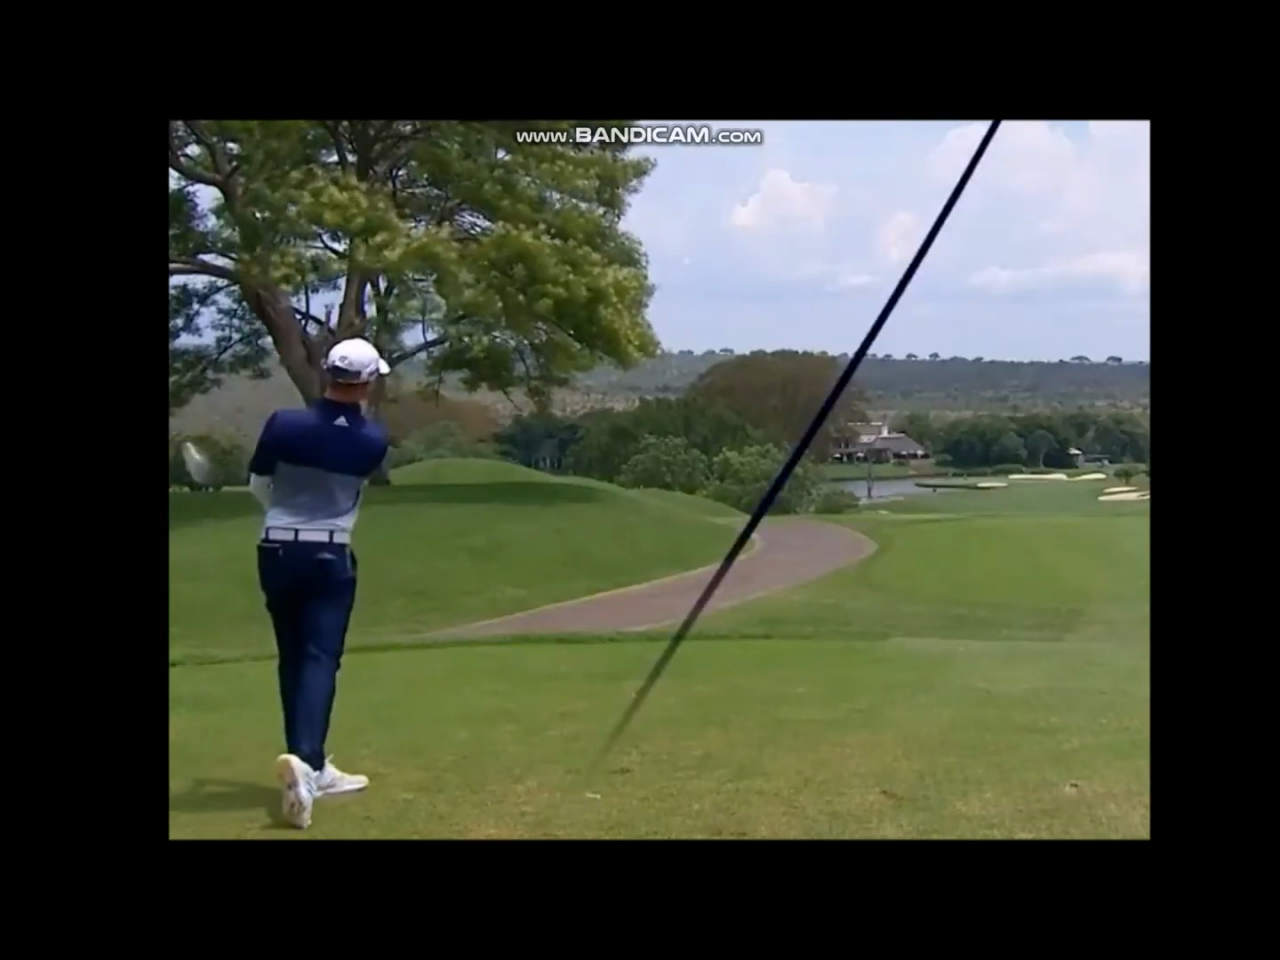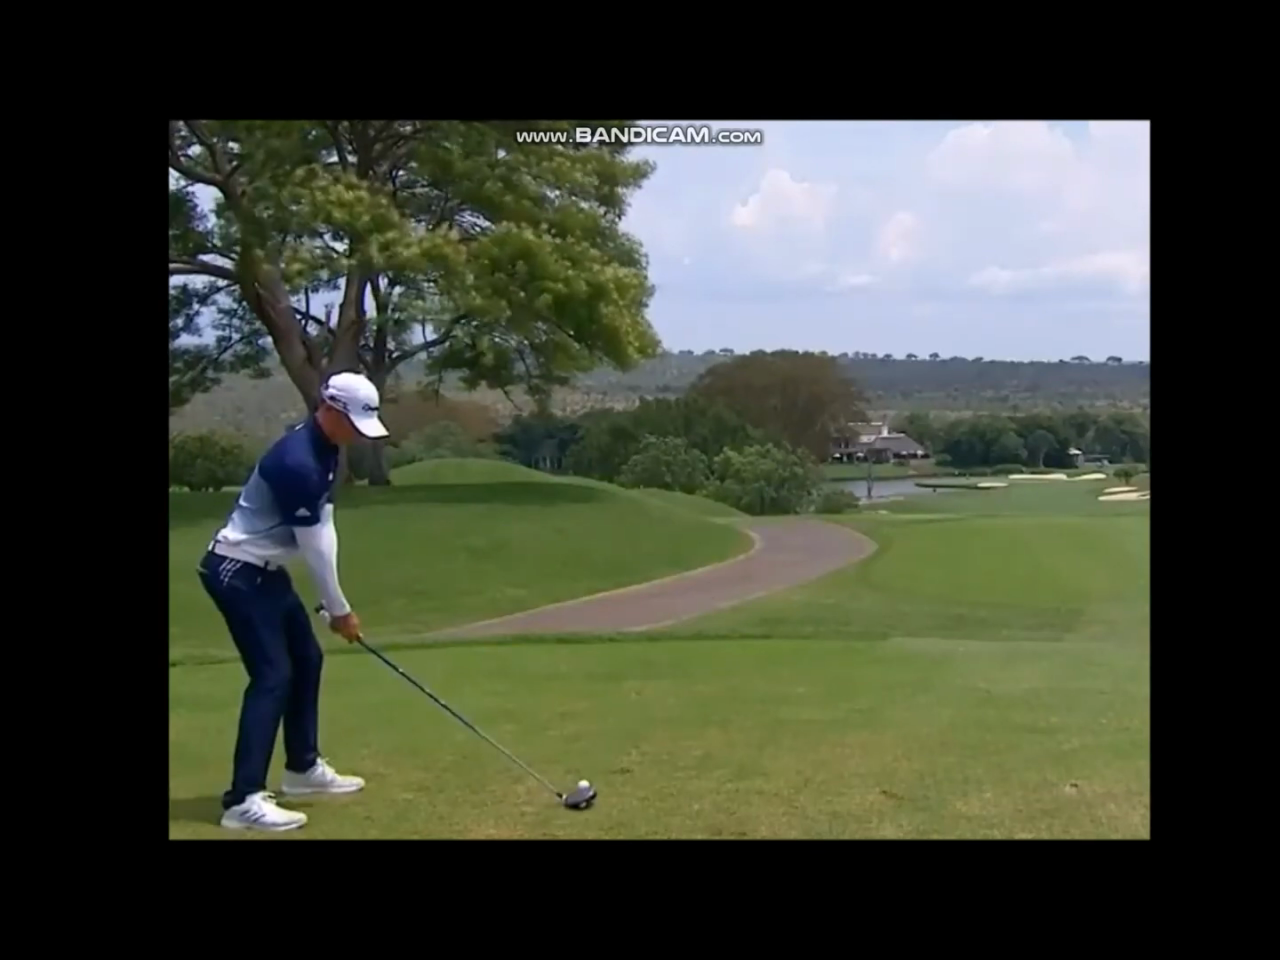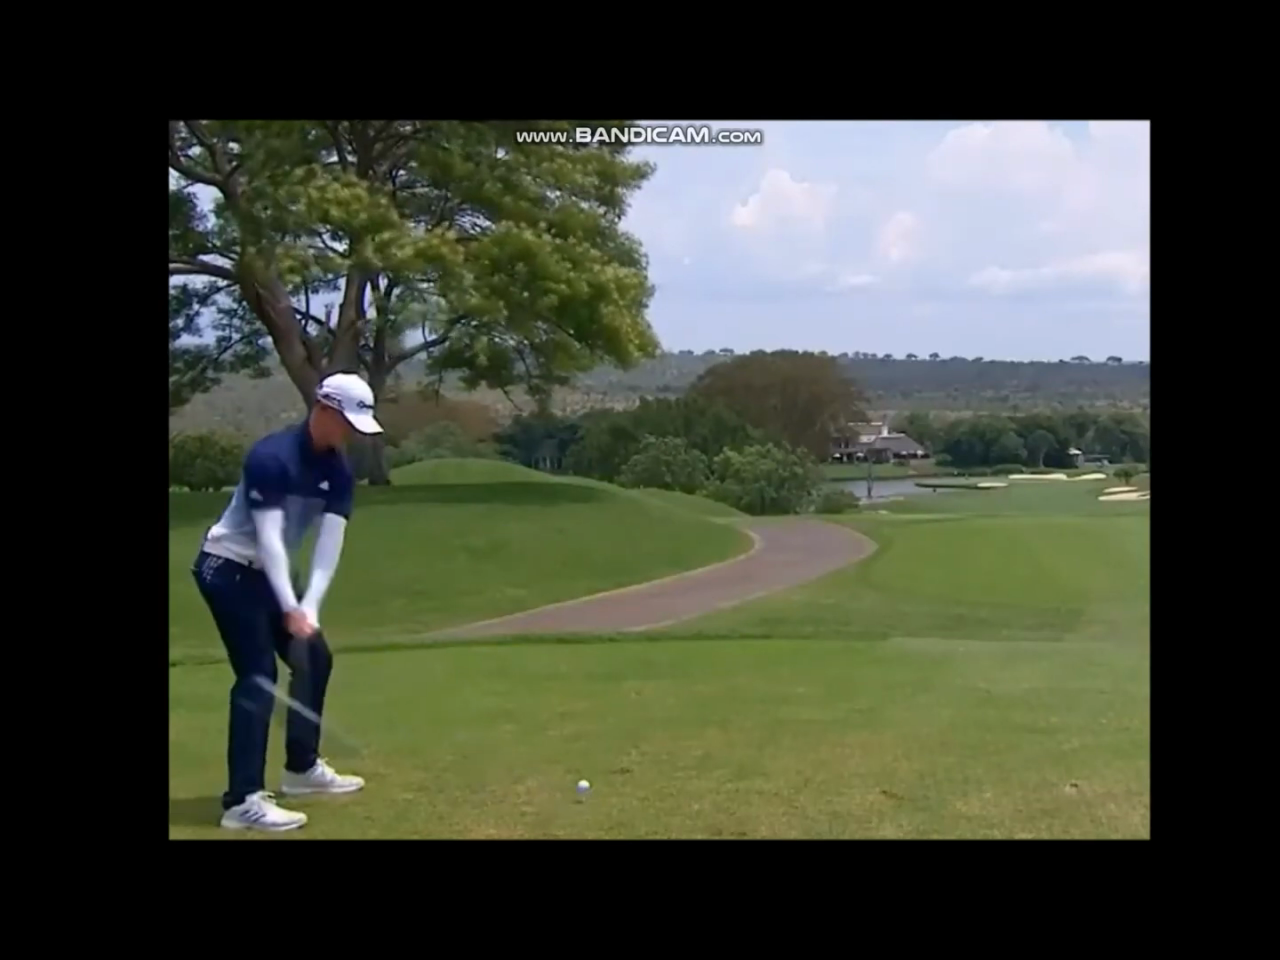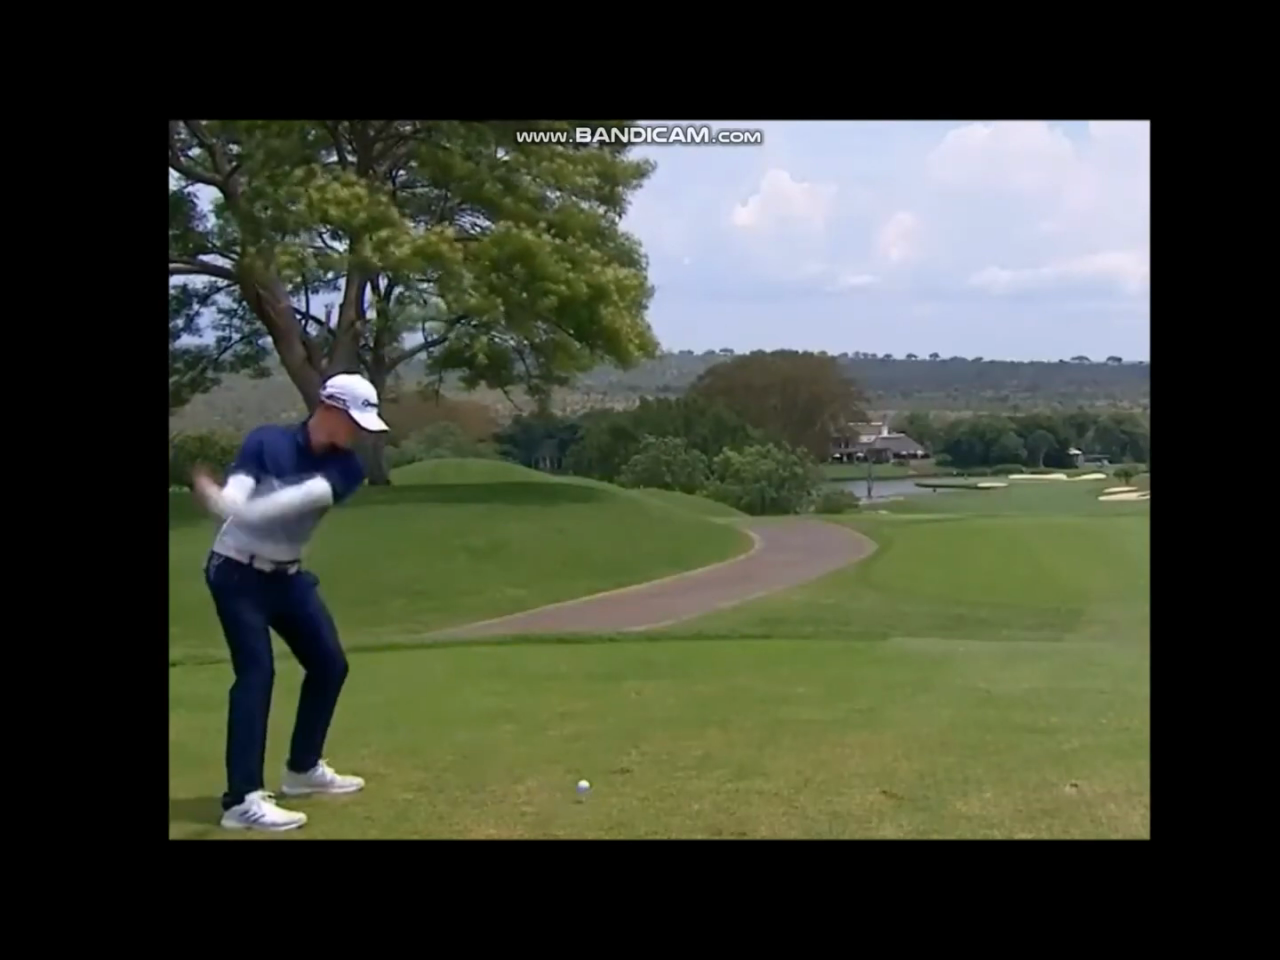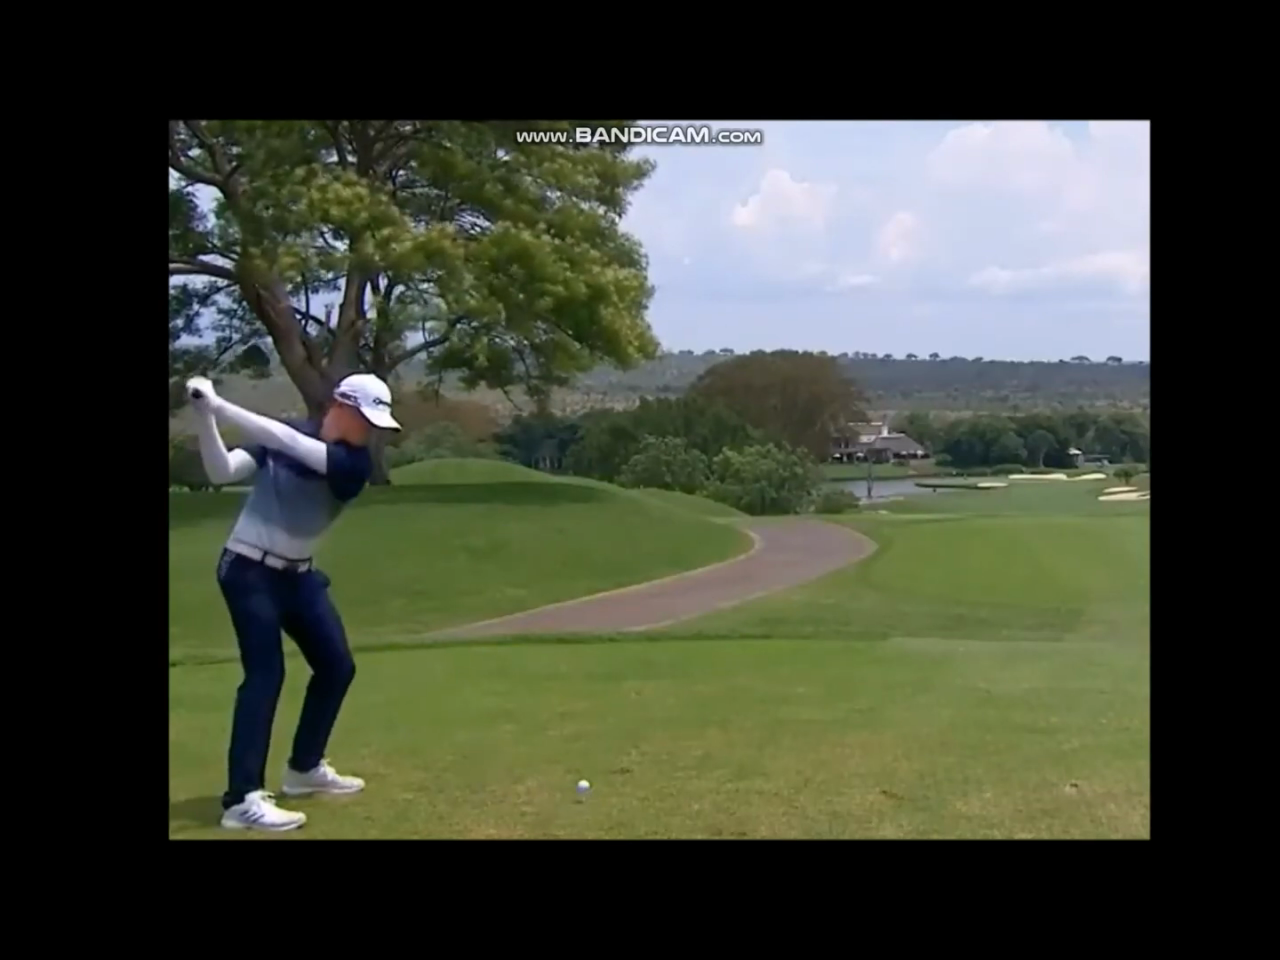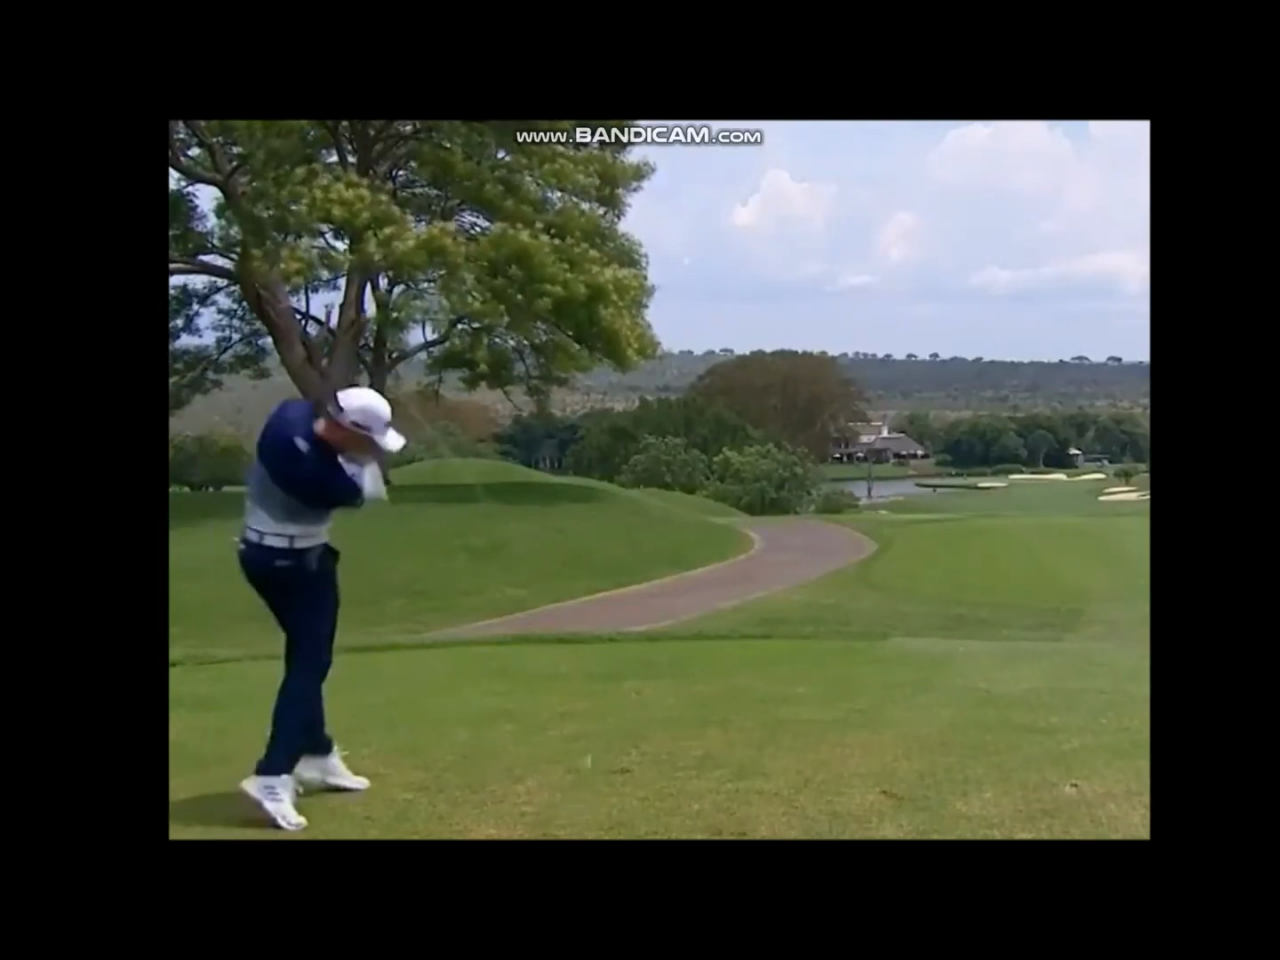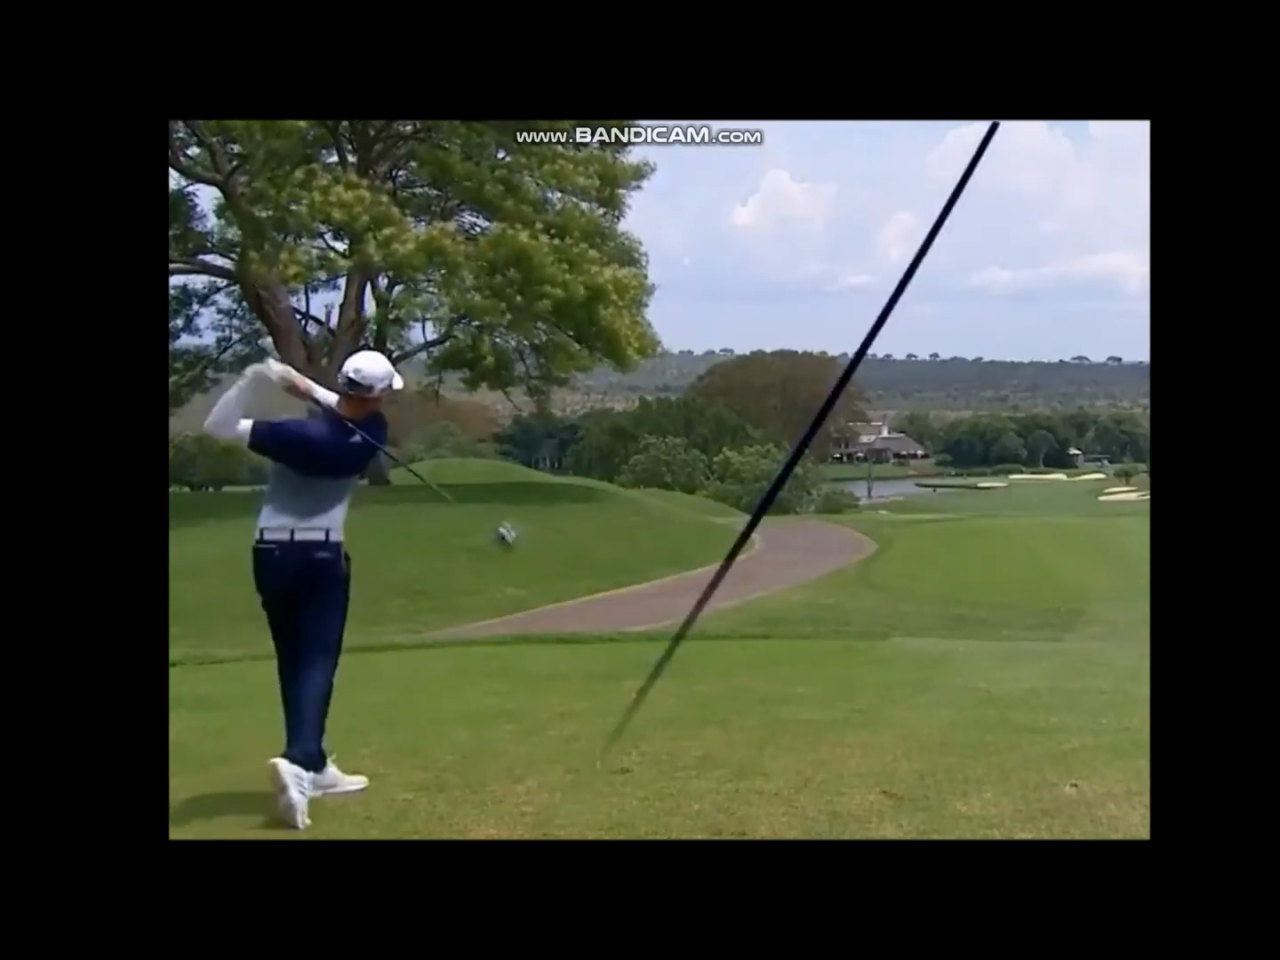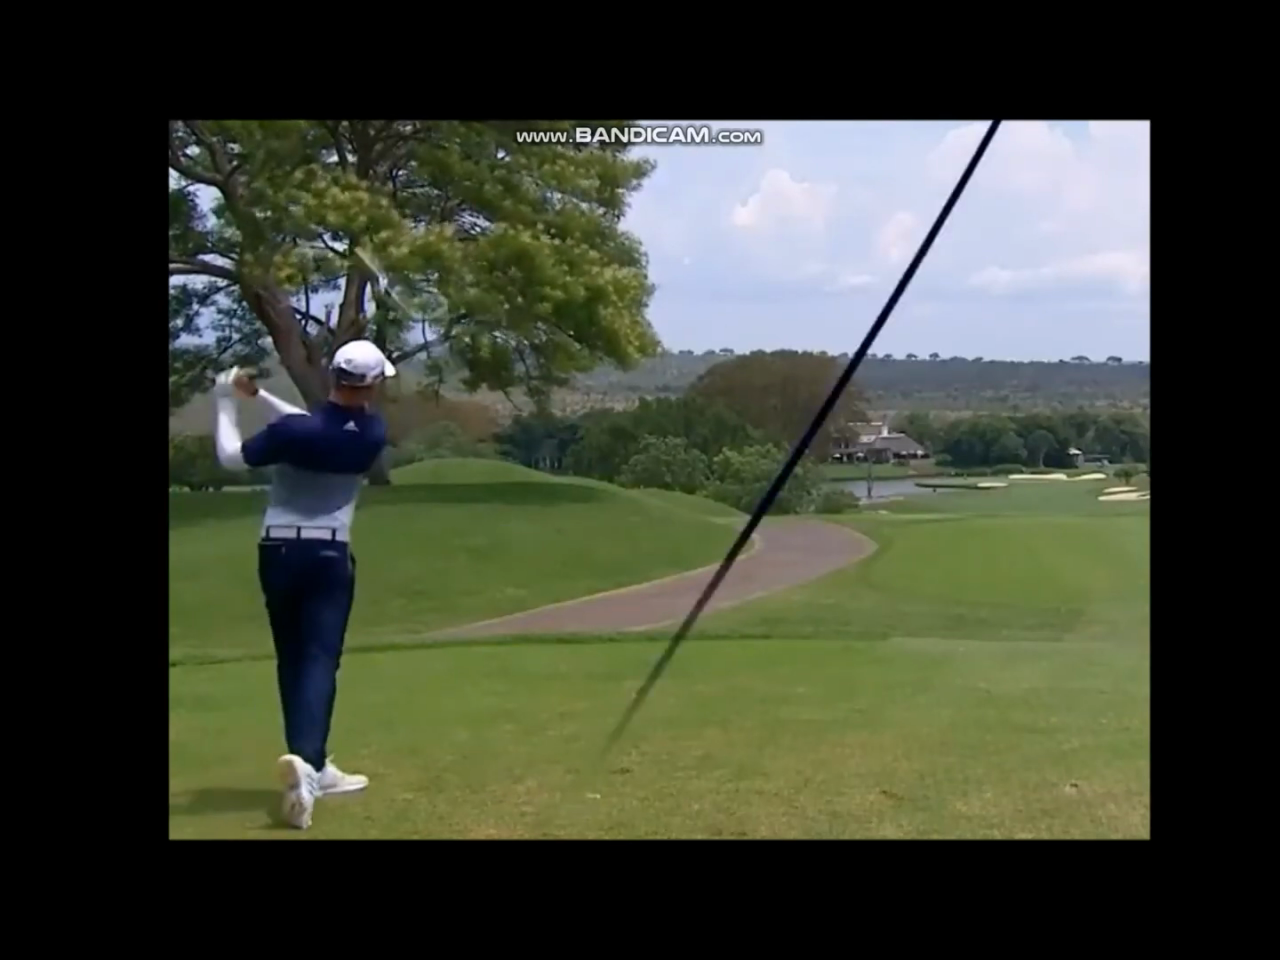
dt=0.3s
person 1, frame 1
left shoulder: (284, 425)
right shoulder: (374, 441)
left elbow: (260, 490)
left hip: (278, 553)
right hip: (330, 558)
left knee: (294, 658)
right knee: (320, 659)
left ankle: (309, 766)
right ankle: (305, 761)
person 1, frame 2
left shoulder: (325, 453)
right shoulder: (297, 462)
left elbow: (325, 529)
right elbow: (312, 546)
left wrist: (333, 600)
right wrist: (339, 608)
left hip: (266, 571)
right hip: (237, 571)
left knee: (307, 659)
right knee: (272, 674)
left ankle: (303, 767)
right ankle: (243, 799)
person 1, frame 3
left shoulder: (338, 470)
right shoulder: (271, 455)
left elbow: (330, 541)
right elbow: (268, 537)
left wrist: (310, 607)
right wrist: (290, 607)
left hip: (266, 573)
right hip: (227, 570)
left knee: (313, 658)
right knee: (258, 675)
left ankle: (303, 768)
right ankle: (243, 800)
person 1, frame 4
left shoulder: (346, 468)
right shoulder: (266, 438)
left elbow: (304, 497)
right elbow: (234, 491)
left wrist: (236, 507)
right wrist: (219, 499)
left hip: (288, 575)
right hip: (237, 571)
left knee: (330, 665)
right knee: (256, 673)
left ankle: (304, 768)
right ankle: (242, 799)
person 1, frame 5
left shoulder: (355, 462)
right shoulder: (282, 435)
left elbow: (290, 444)
right elbow: (222, 471)
left wrist: (219, 406)
right wrist: (205, 415)
left hip: (298, 574)
right hip: (248, 570)
left knee: (337, 666)
right knee: (265, 673)
left ankle: (305, 767)
right ankle: (242, 799)
person 1, frame 6
left shoulder: (284, 421)
right shoulder: (339, 478)
right elbow: (368, 490)
left hip: (257, 556)
right hip: (300, 562)
left knee: (304, 659)
right knee: (308, 664)
left ankle: (315, 756)
right ankle: (272, 779)
person 1, frame 7
left shoulder: (299, 435)
right shoulder: (372, 434)
left elbow: (218, 427)
right elbow: (345, 411)
left wrist: (256, 376)
right wrist: (304, 383)
left hip: (271, 556)
right hip: (322, 559)
left knee: (292, 663)
right knee: (317, 664)
left ankle: (313, 767)
right ankle: (299, 762)
person 1, frame 8
left shoulder: (293, 433)
right shoulder: (373, 435)
left elbow: (232, 458)
left wrist: (224, 399)
right wrist: (262, 395)
left hip: (277, 552)
right hip: (328, 557)
left knee: (291, 658)
right knee: (318, 659)
left ankle: (311, 765)
right ankle: (304, 759)
